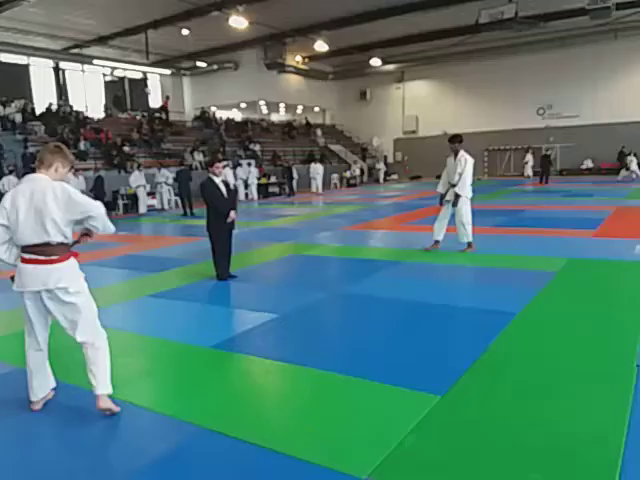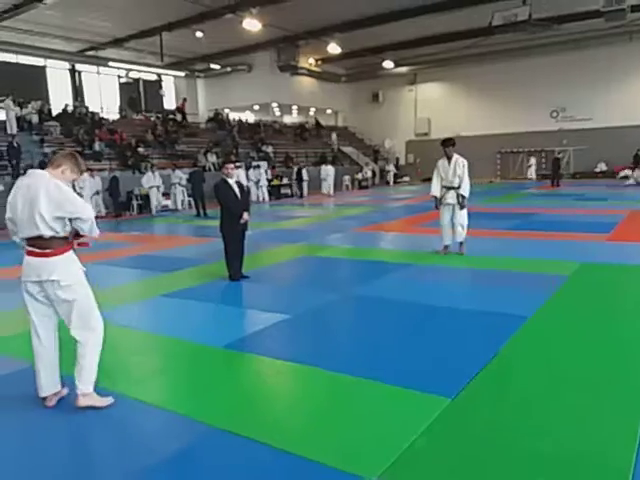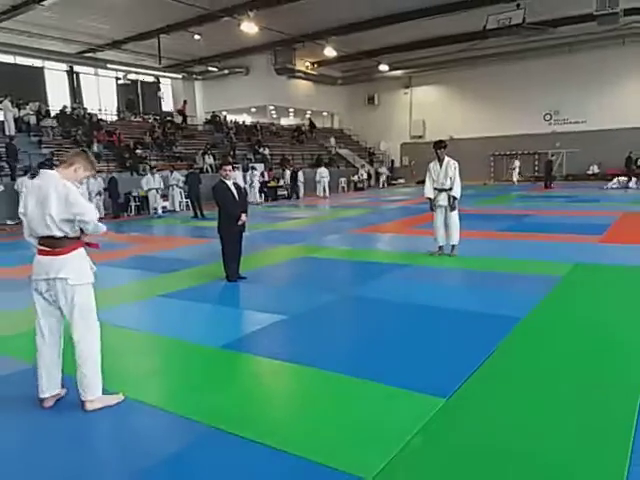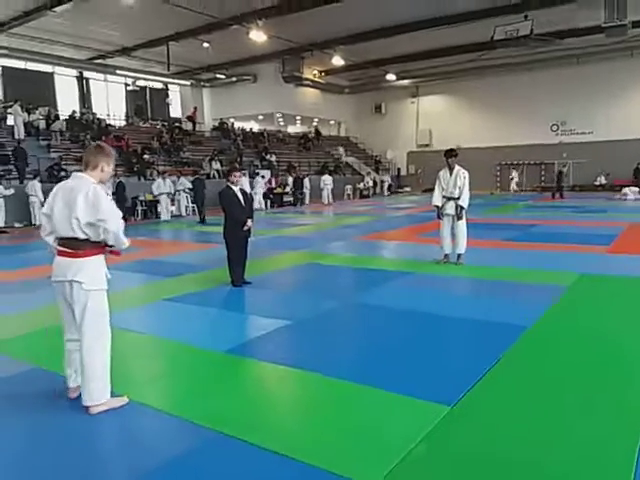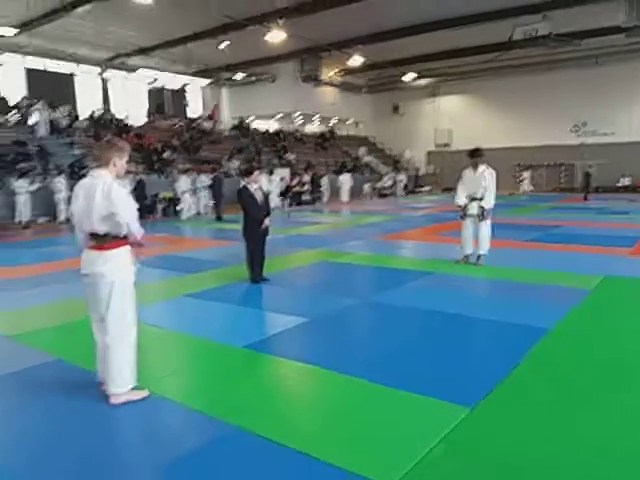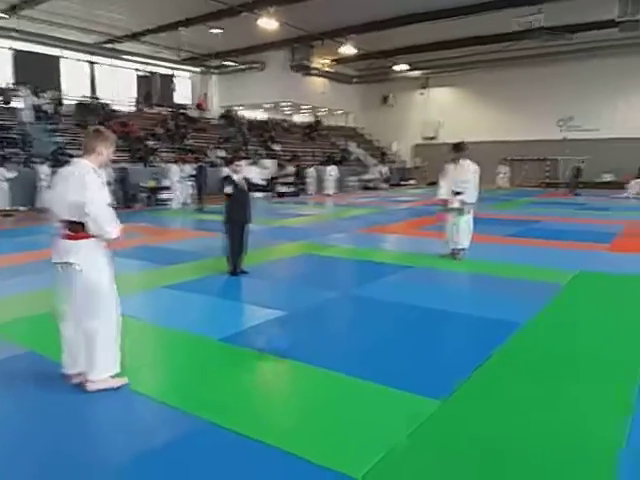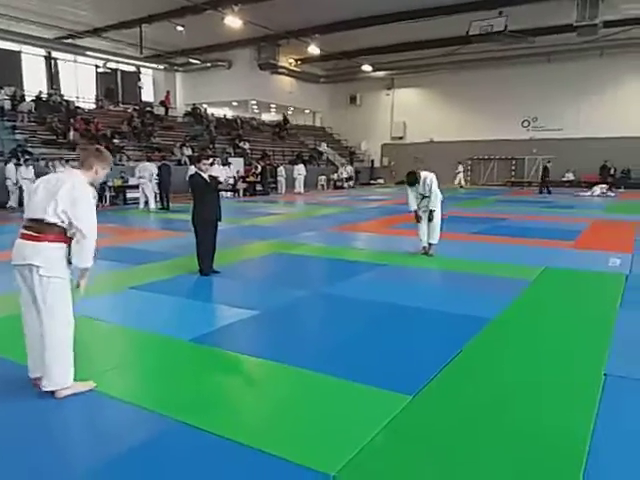
dt=0.4s
person 1, frame 1
right shoulder: (59, 191)
right elbow: (95, 212)
right wrist: (92, 230)
left hip: (29, 272)
right hip: (60, 271)
left knee: (35, 337)
right knee: (91, 333)
left ankle: (38, 395)
right ankle: (102, 395)
person 1, frame 2
left shoulder: (19, 187)
right shoulder: (54, 187)
left elbow: (15, 228)
right elbow: (83, 215)
right wrist: (79, 232)
left hip: (32, 264)
right hip: (59, 265)
left knee: (42, 331)
right knee: (89, 326)
left ankle: (49, 391)
right ankle: (84, 391)
person 1, frame 3
left shoulder: (32, 187)
right shoulder: (64, 188)
left elbow: (29, 229)
right elbow: (89, 219)
left wrist: (47, 244)
right wrist: (96, 230)
left hip: (43, 262)
right hip: (69, 263)
left knee: (47, 332)
right knee: (85, 329)
left ankle: (49, 391)
right ankle: (91, 395)
person 1, frame 4
left shoulder: (60, 188)
right shoulder: (93, 192)
left elbow: (47, 229)
right elbow: (113, 227)
left wrist: (65, 249)
right wrist: (117, 243)
left hip: (62, 264)
right hip: (86, 267)
left knee: (73, 331)
right knee: (95, 333)
left ankle: (75, 385)
right ankle: (96, 398)
person 1, frame 5
left shoulder: (82, 186)
right shoulder: (110, 187)
left elbow: (81, 226)
right elbow: (128, 220)
left wrist: (92, 243)
right wrist: (137, 233)
left hip: (92, 258)
right hip: (113, 260)
left knee: (102, 322)
right knee: (120, 324)
left ankle: (108, 376)
right ankle: (118, 389)
person 1, frame 6
left shoulder: (64, 173)
right shoulder: (89, 176)
left elbow: (57, 212)
right elbow: (98, 213)
right wrist: (113, 231)
left hip: (65, 247)
right hip: (86, 250)
left knee: (71, 312)
right knee: (103, 311)
left ankle: (75, 369)
right ankle: (96, 375)
person 1, frame 7
left shoulder: (48, 180)
right shoulder: (82, 189)
left elbow: (36, 213)
right elbow: (85, 231)
right wrist: (84, 269)
left hip: (24, 249)
right hip: (48, 253)
left knee: (37, 316)
right knee: (58, 319)
left ankle: (39, 373)
right ankle: (61, 382)
